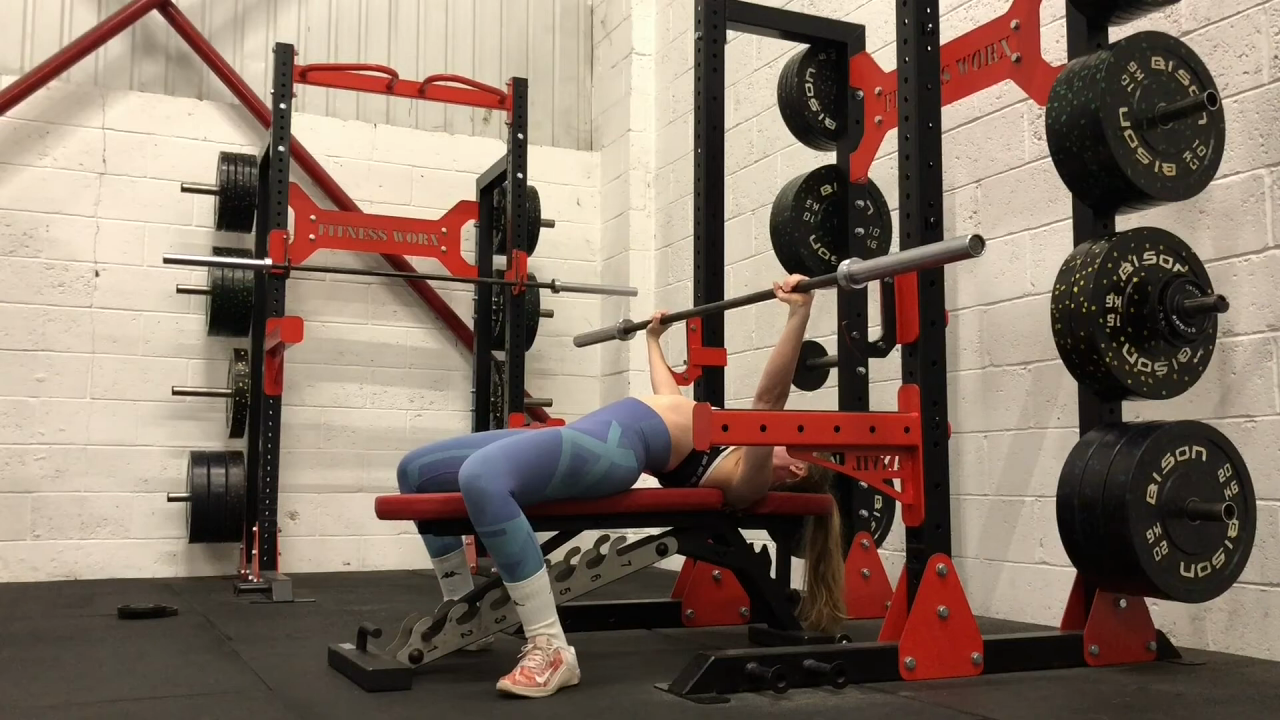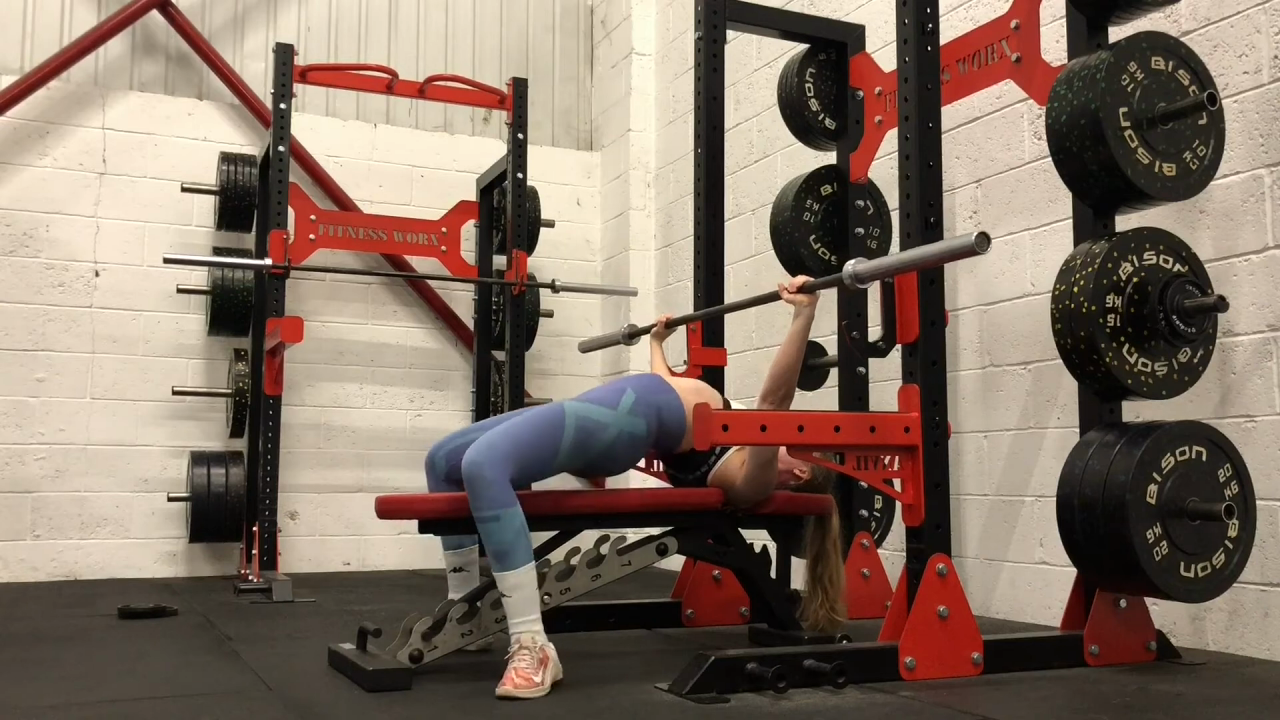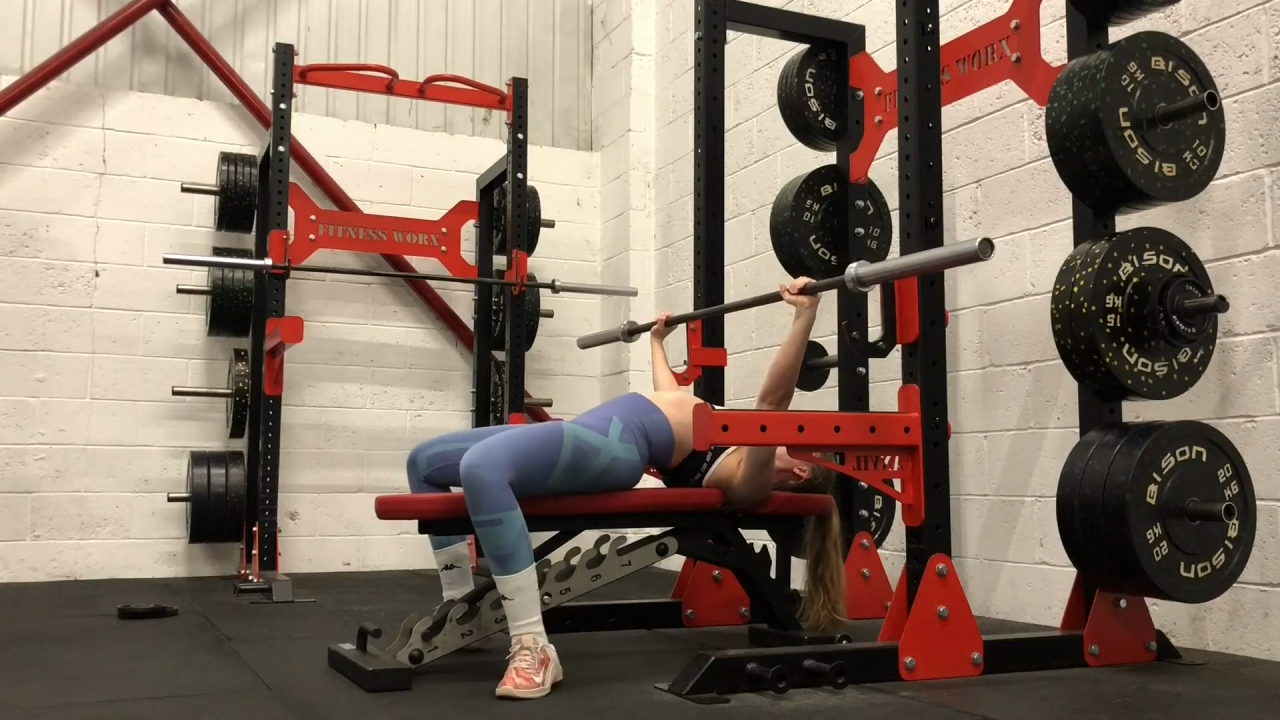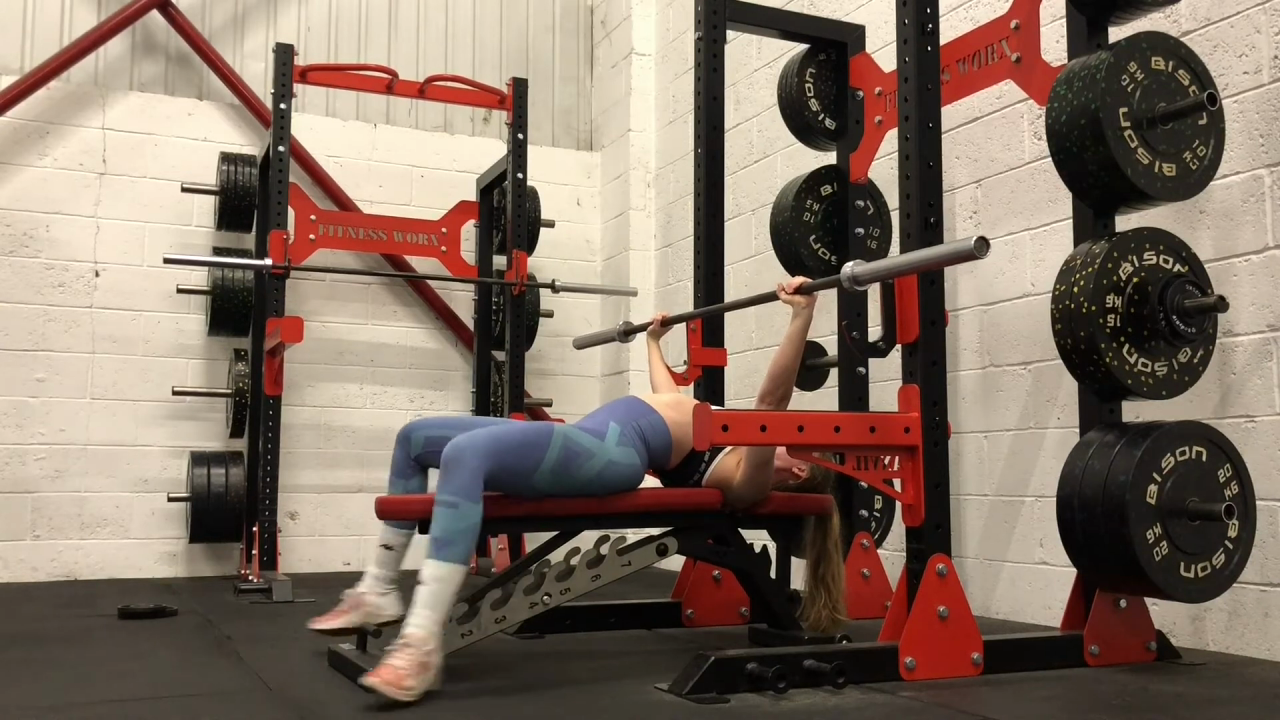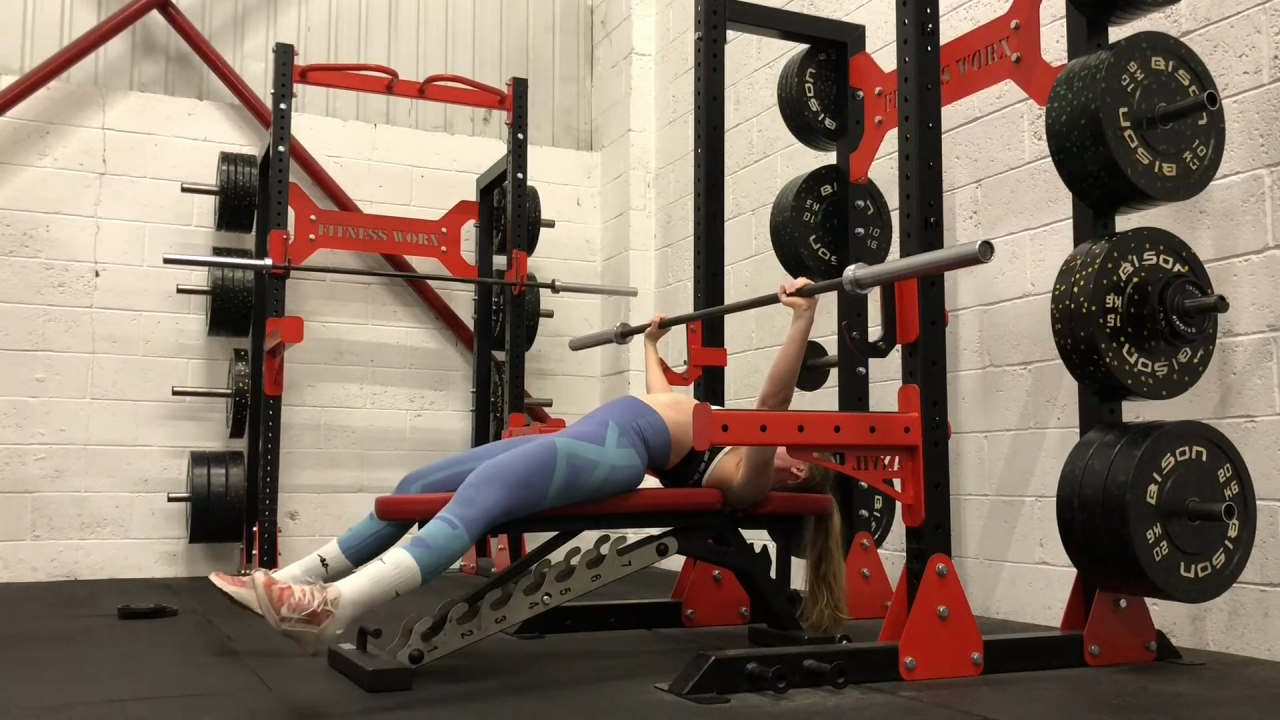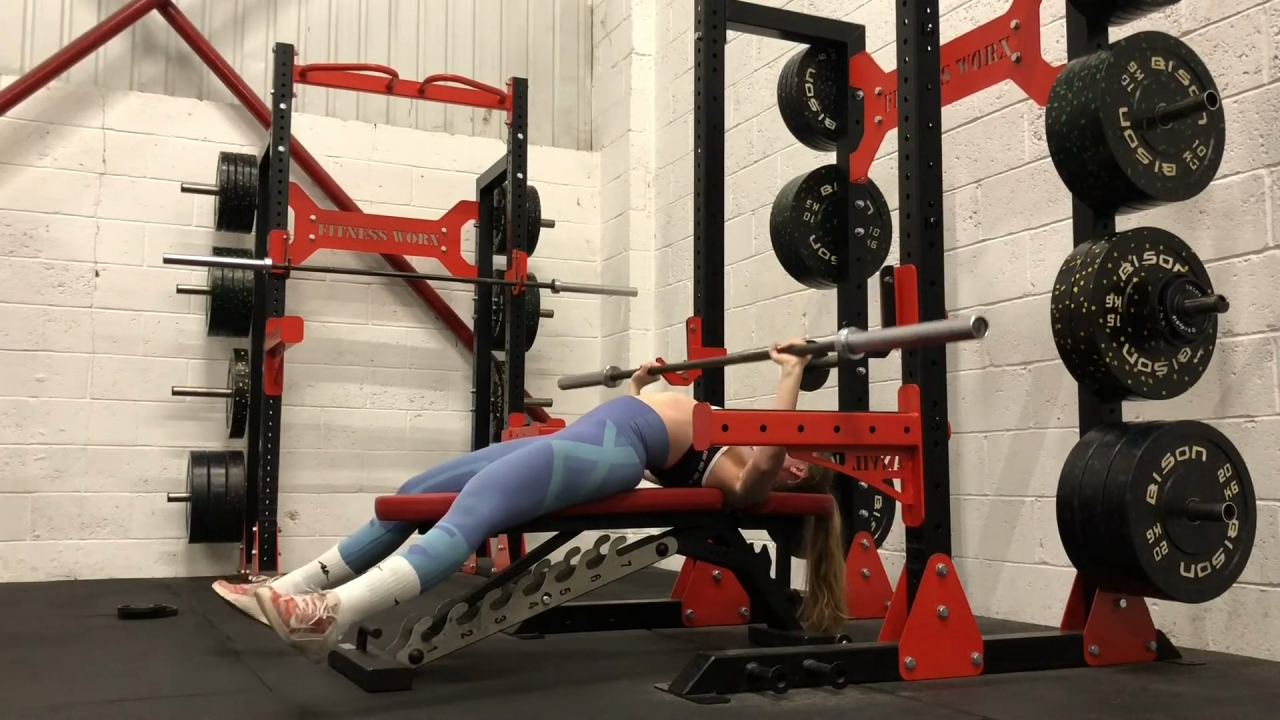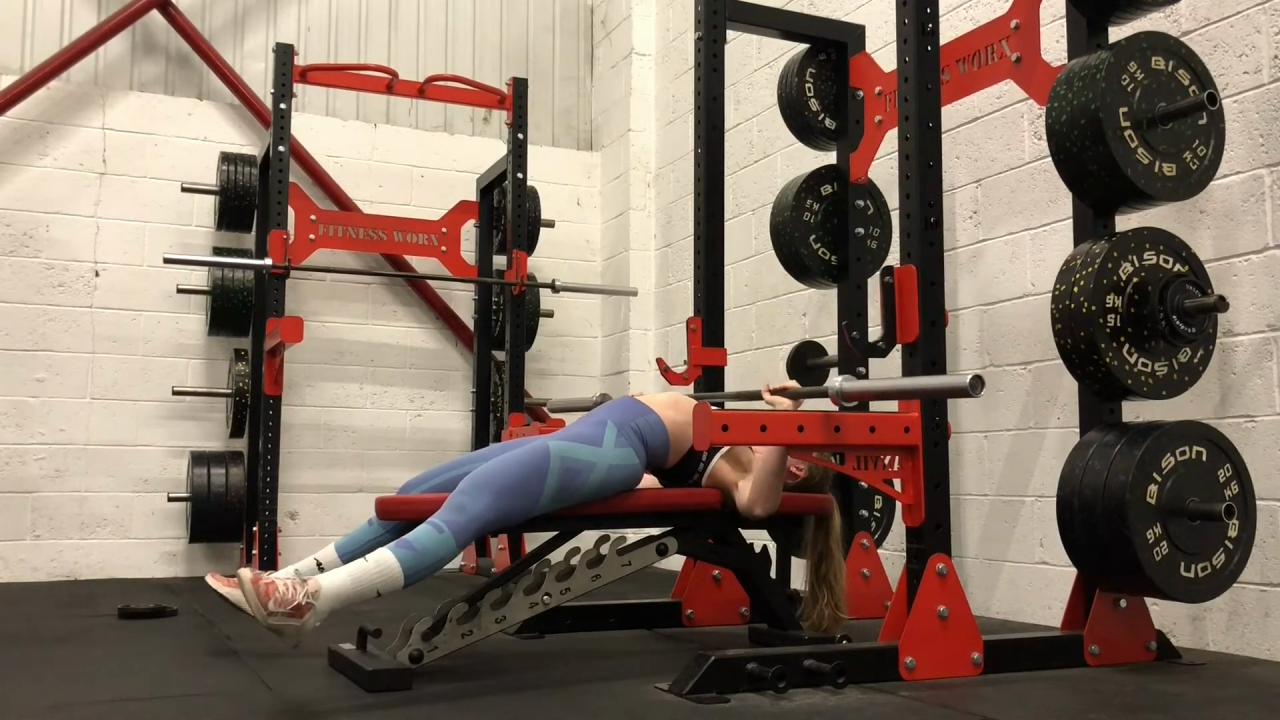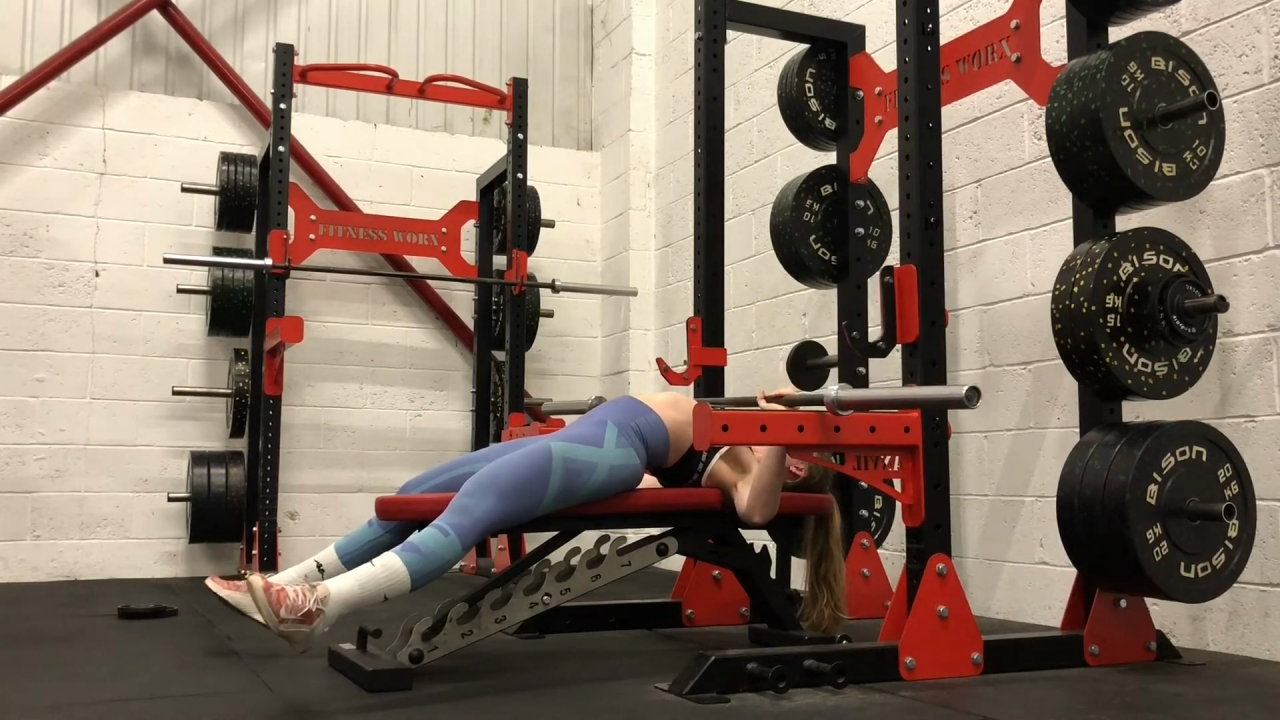
dt=0.5s
person 1, frame 1
left shoulder: (750, 478)
right shoulder: (723, 455)
left elbow: (769, 398)
right elbow: (668, 397)
left wrist: (799, 314)
right wrist: (653, 339)
left knee: (481, 478)
right knee: (415, 472)
left ankle: (551, 649)
person 1, frame 2
left shoulder: (754, 480)
right shoulder: (723, 454)
left elbow: (774, 399)
right elbow: (666, 386)
left wrist: (803, 315)
right wrist: (656, 342)
left knee: (482, 465)
right knee: (443, 462)
left ankle: (532, 649)
person 1, frame 3
left shoulder: (751, 478)
right shoulder: (725, 452)
left elbow: (773, 399)
right elbow: (669, 398)
left wrist: (805, 316)
right wrist: (657, 341)
left knee: (482, 467)
right knee: (425, 461)
left ankle: (533, 647)
person 1, frame 4
left shoulder: (751, 481)
right shoulder: (718, 445)
left elbow: (772, 398)
right elbow: (664, 395)
left wrist: (800, 317)
right wrist: (652, 341)
left knee: (464, 454)
right knee: (417, 438)
left ankle: (422, 642)
right ankle: (378, 593)
person 1, frame 5
left shoulder: (747, 482)
right shoulder: (723, 450)
left elbow: (773, 402)
right elbow: (658, 399)
left wrist: (803, 319)
right wrist: (651, 345)
left knee: (471, 504)
right knee: (415, 489)
left ankle: (330, 608)
right ankle: (292, 583)
person 1, frame 6
left shoulder: (747, 486)
right shoulder: (720, 456)
left elbow: (767, 455)
left wrist: (793, 374)
right wrist: (637, 386)
left knee: (470, 513)
right knee: (415, 494)
left ankle: (328, 615)
right ankle: (291, 587)
person 1, frame 7
left shoulder: (741, 479)
right shoulder: (714, 460)
left elbow: (758, 504)
left wrist: (786, 417)
left knee: (459, 513)
right knee: (413, 496)
left ankle: (310, 601)
right ankle: (289, 583)
person 1, frame 8
left shoulder: (752, 474)
right shoulder: (720, 456)
left elbow: (758, 510)
left knee: (466, 512)
right knee: (414, 496)
left ankle: (319, 604)
right ankle: (291, 583)
